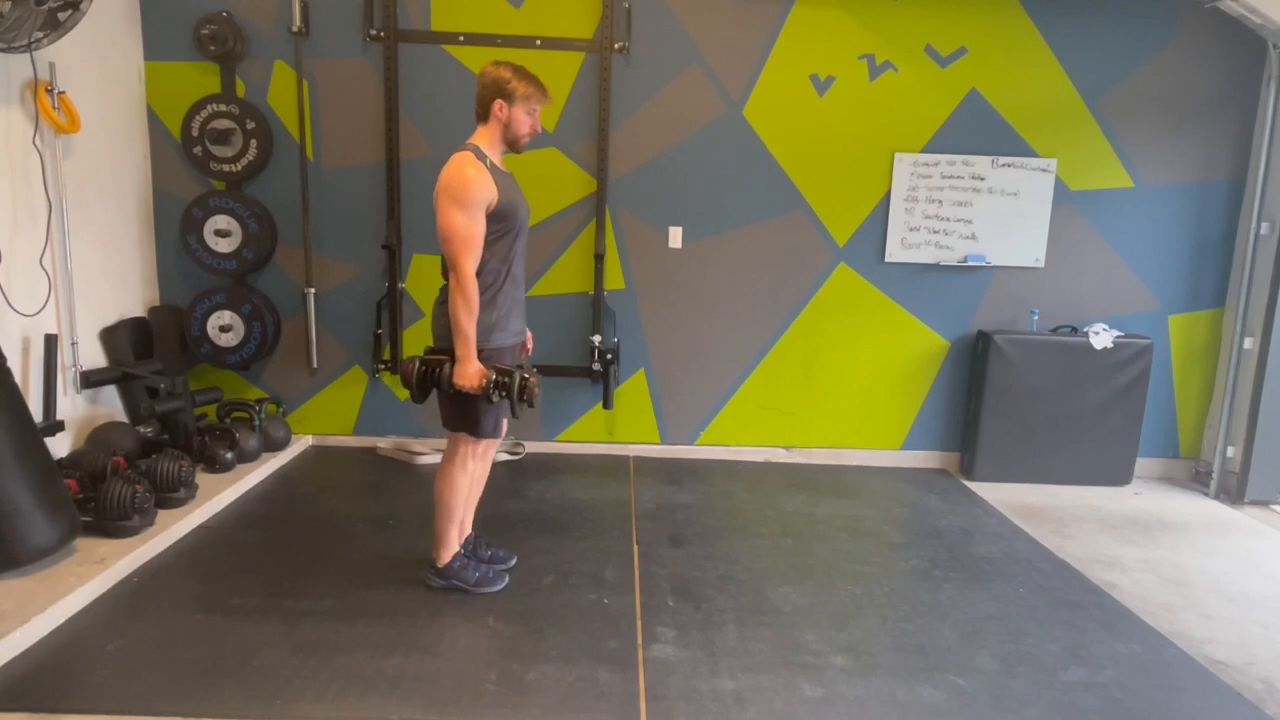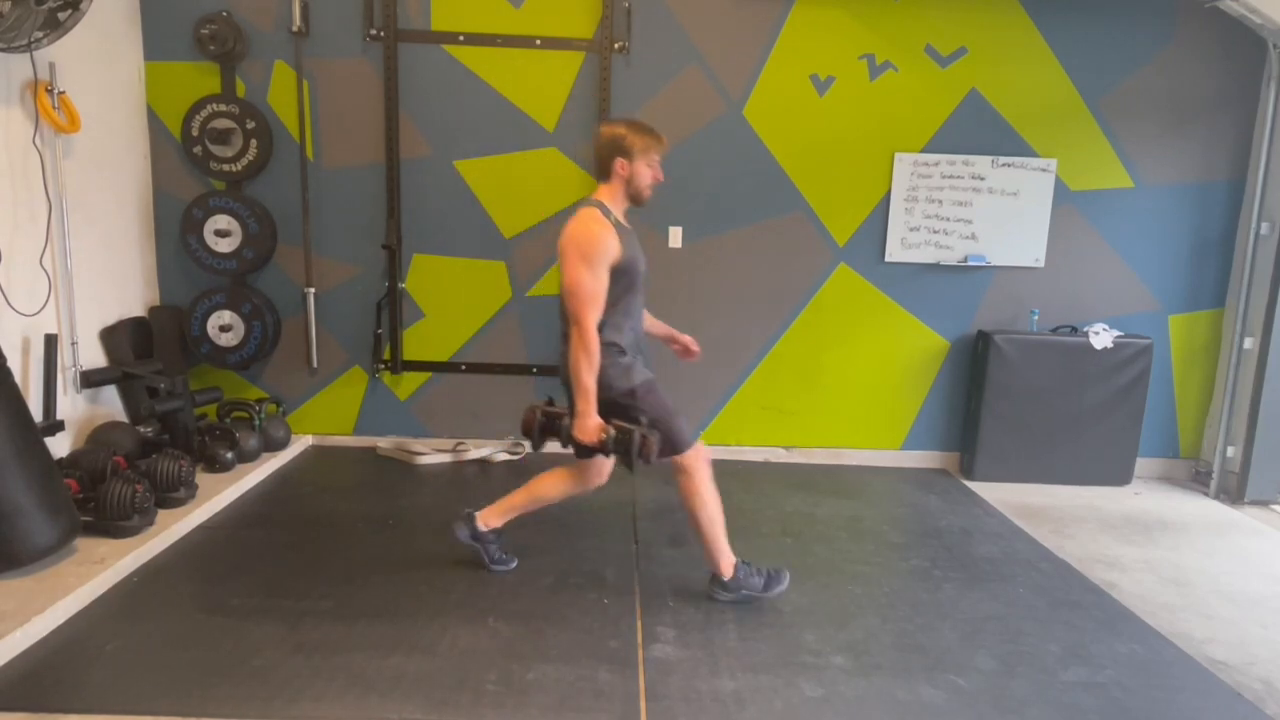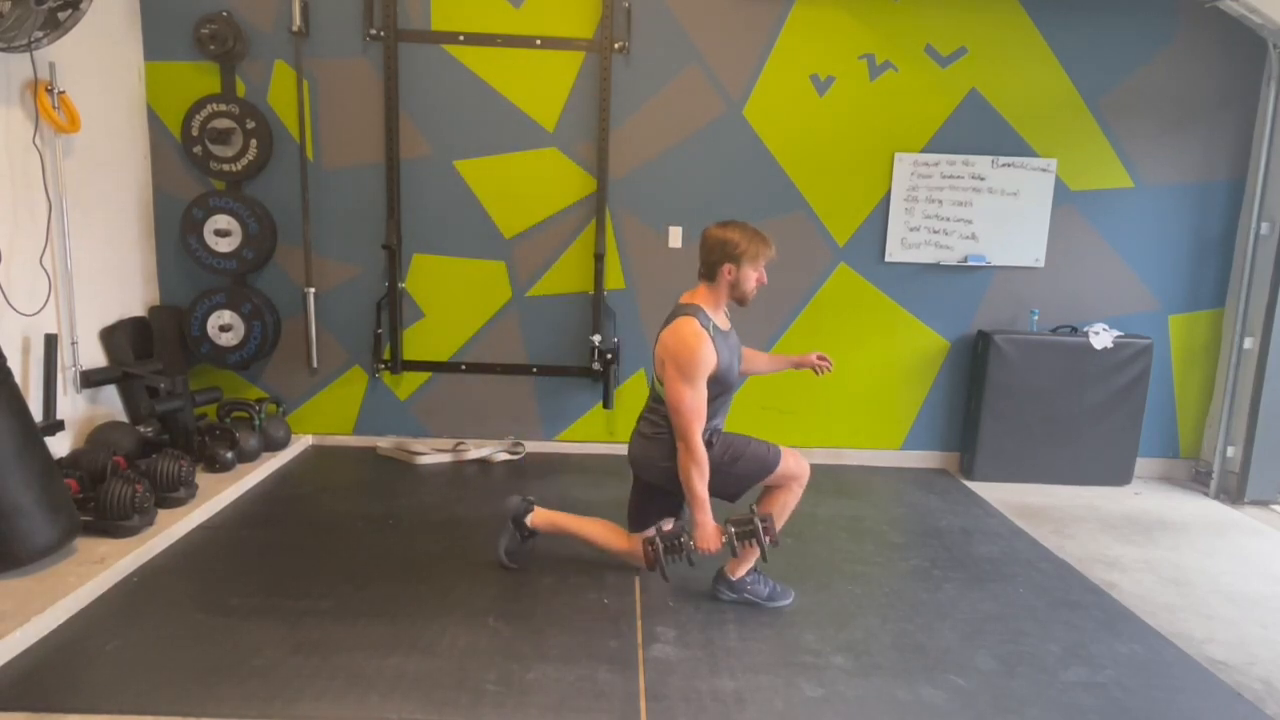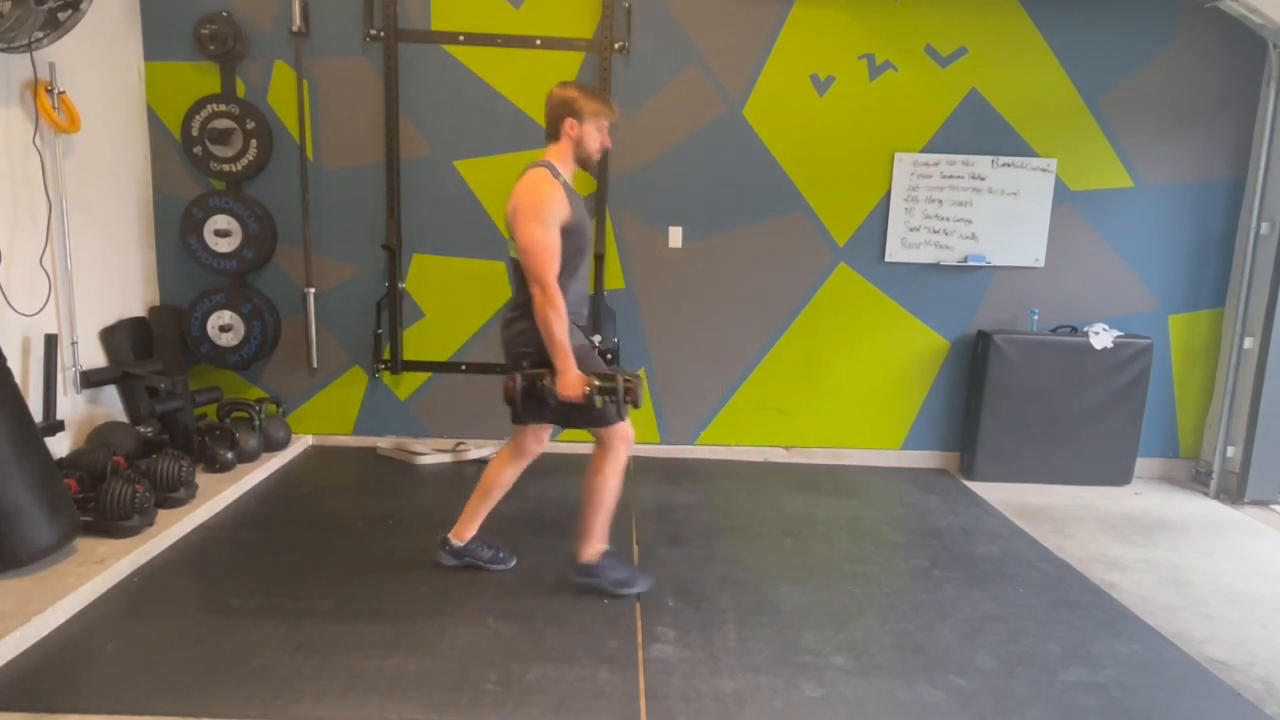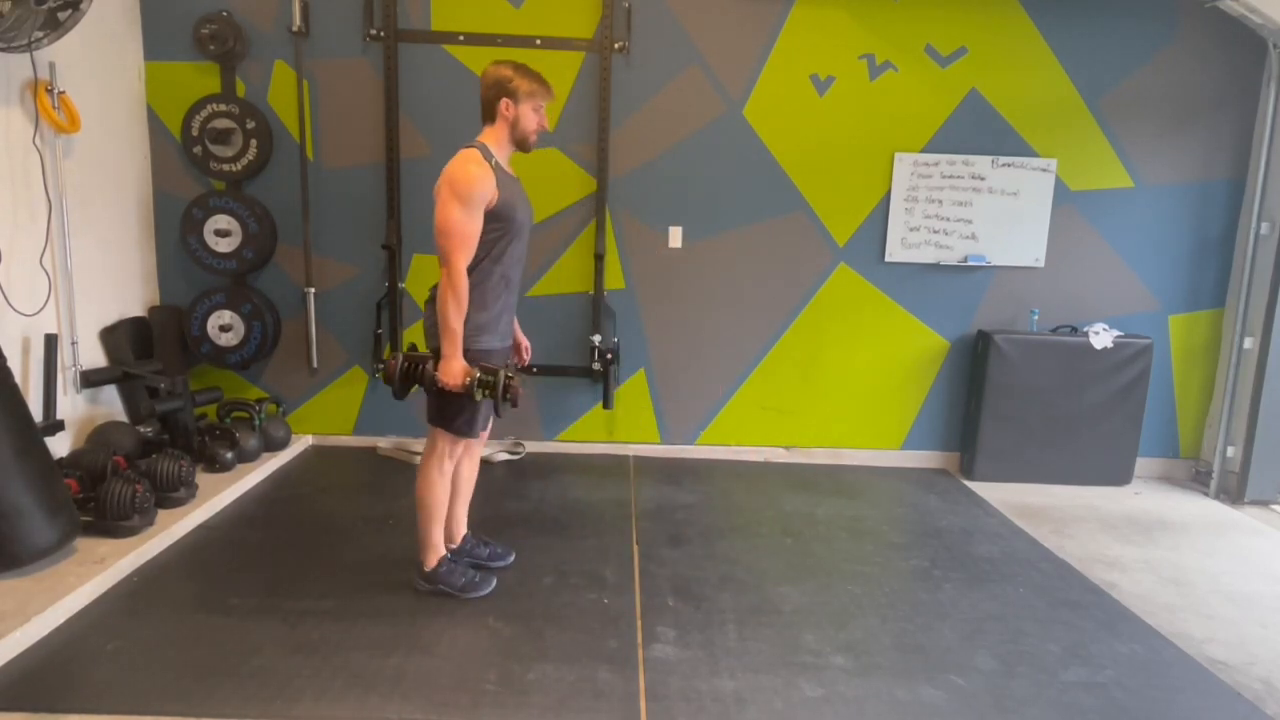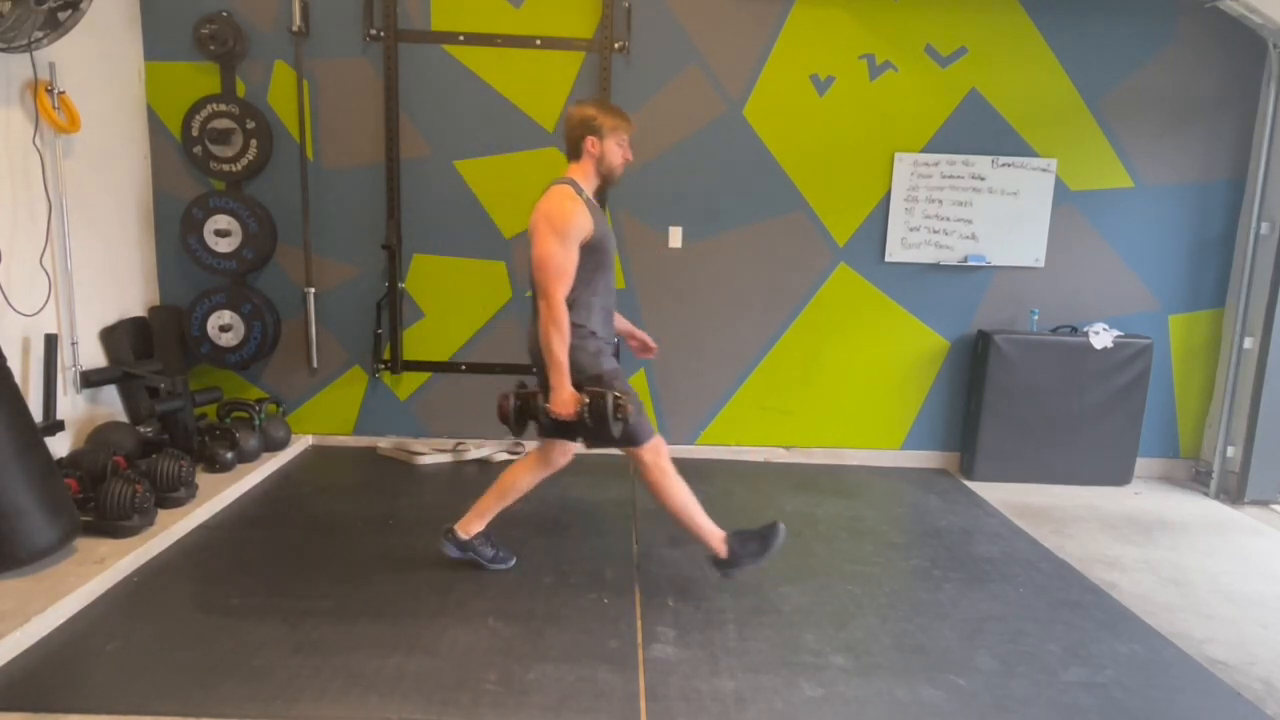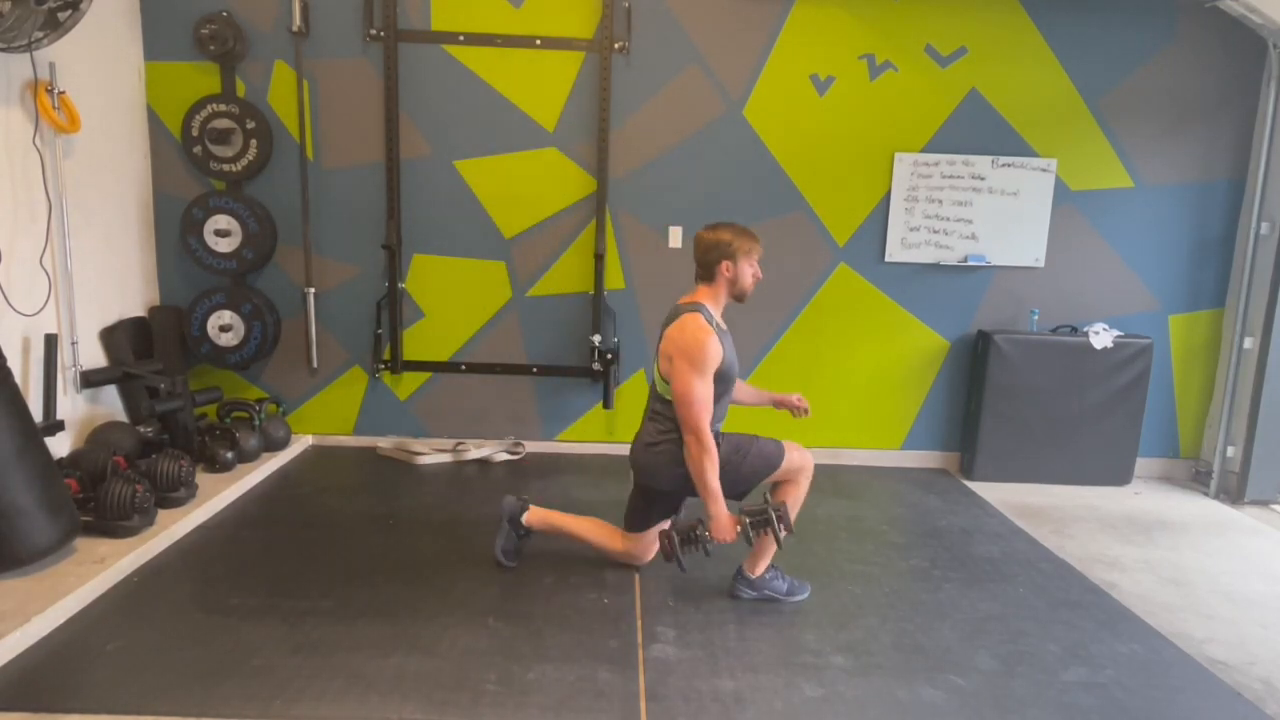
dt=0.7s
person 1, frame 1
left shoulder: (494, 170)
right shoulder: (467, 174)
right elbow: (464, 275)
left wrist: (517, 327)
right wrist: (467, 355)
left hip: (500, 331)
right hip: (478, 336)
left knee: (486, 441)
right knee: (471, 446)
left ankle: (462, 540)
right ankle: (446, 560)
person 1, frame 2
left shoulder: (610, 221)
right shoulder: (592, 230)
right elbow: (584, 327)
left wrist: (665, 331)
right wrist: (586, 410)
left hip: (614, 364)
right hip: (611, 374)
left knee: (591, 472)
right knee: (693, 459)
left ankle: (482, 524)
right ankle: (728, 573)
person 1, frame 3
left shoulder: (711, 310)
right shoulder: (690, 339)
left elbow: (733, 358)
right elbow: (689, 442)
left wrist: (794, 361)
right wrist: (703, 519)
left hip: (661, 448)
right hip: (670, 452)
left knee: (639, 550)
right knee: (795, 471)
left ankle: (530, 518)
right ankle: (737, 576)
person 1, frame 4
left shoulder: (557, 186)
right shoulder: (543, 191)
right elbow: (543, 287)
left wrist: (570, 341)
right wrist: (566, 367)
left hip: (556, 334)
right hip: (545, 339)
left knee: (526, 443)
right knee: (617, 435)
left ankle: (460, 540)
right ankle: (593, 558)
person 1, frame 5
left shoulder: (500, 172)
right shoulder: (470, 171)
right elbow: (455, 269)
left wrist: (512, 328)
right wrist: (452, 352)
left hip: (489, 334)
right hip: (467, 338)
left knee: (474, 438)
right knee: (447, 446)
left ankle: (458, 540)
right ankle: (434, 563)
person 1, frame 6
left shoulder: (581, 202)
right shoulder: (563, 206)
right elbow: (552, 302)
left wrist: (624, 327)
right wrist: (560, 383)
left hip: (583, 350)
right hip: (578, 357)
left knee: (553, 455)
right knee: (651, 452)
left ankle: (466, 534)
right ankle: (724, 549)
person 1, frame 7
left shoulder: (699, 314)
right shoulder: (697, 335)
right elbow: (696, 435)
left wrist: (774, 398)
right wrist: (717, 511)
left hip: (660, 451)
right hip: (676, 456)
left knee: (636, 550)
right knee: (799, 464)
left ankle: (525, 517)
right ankle: (756, 575)
